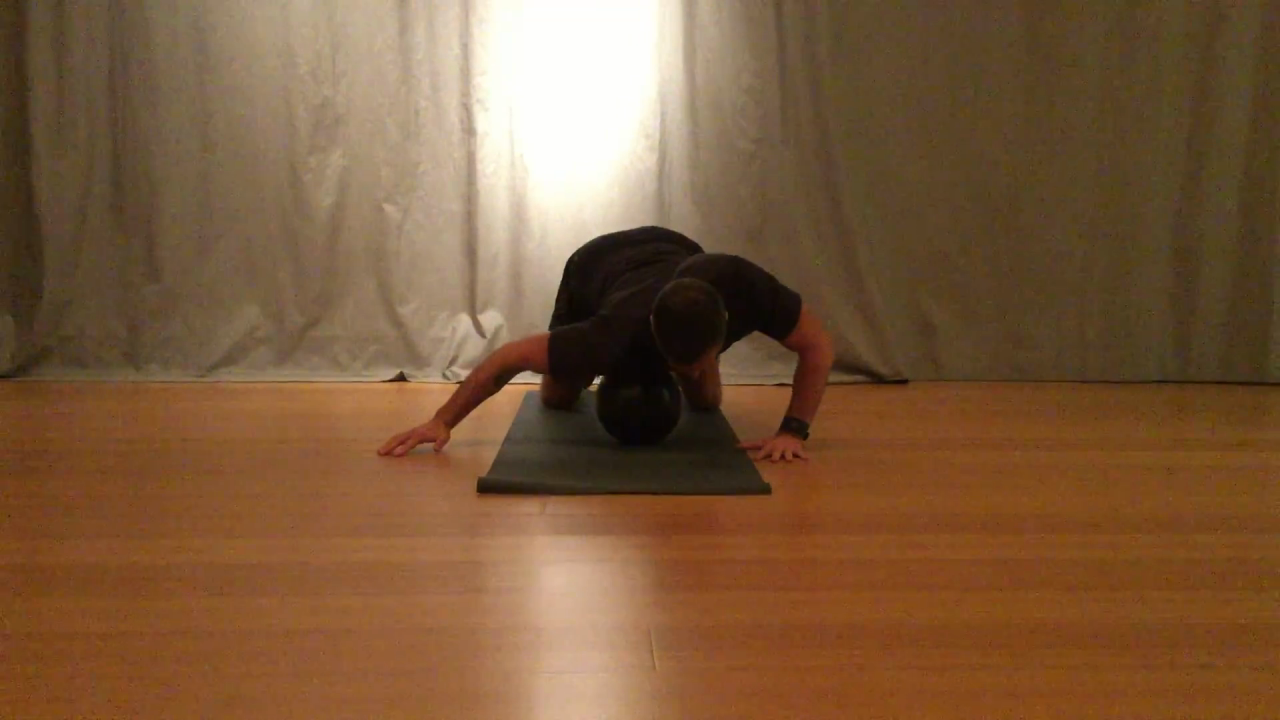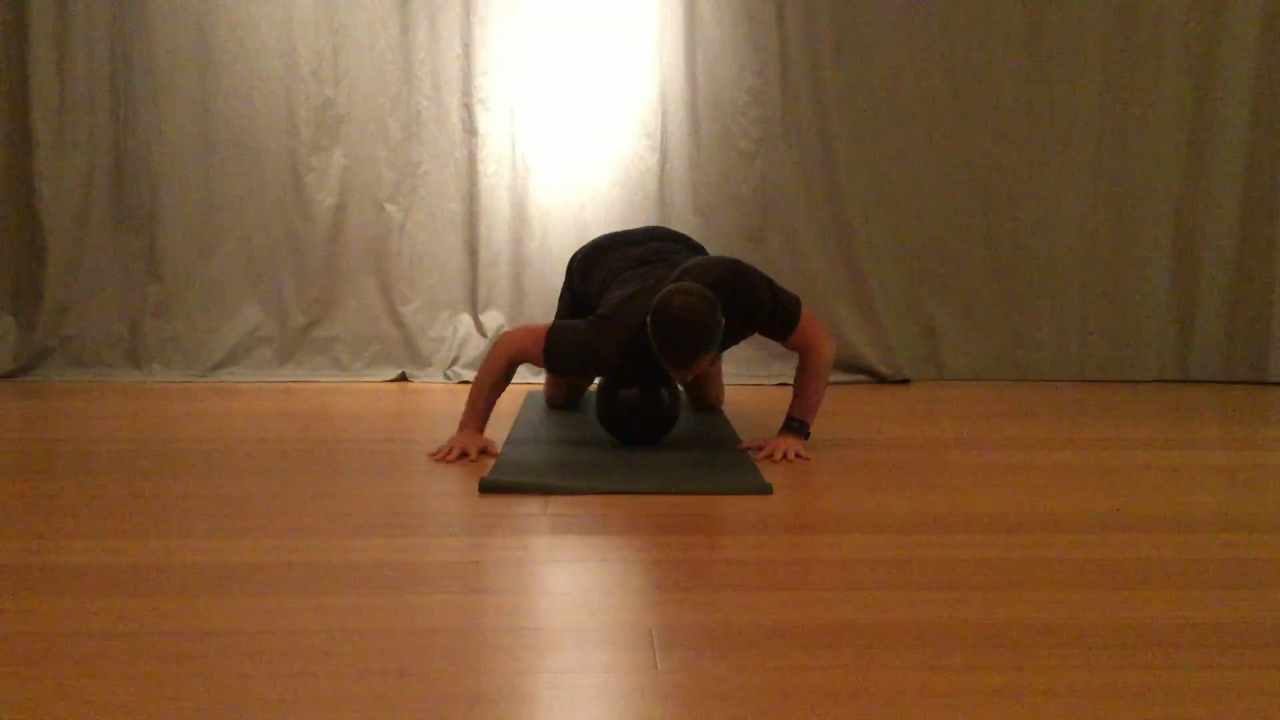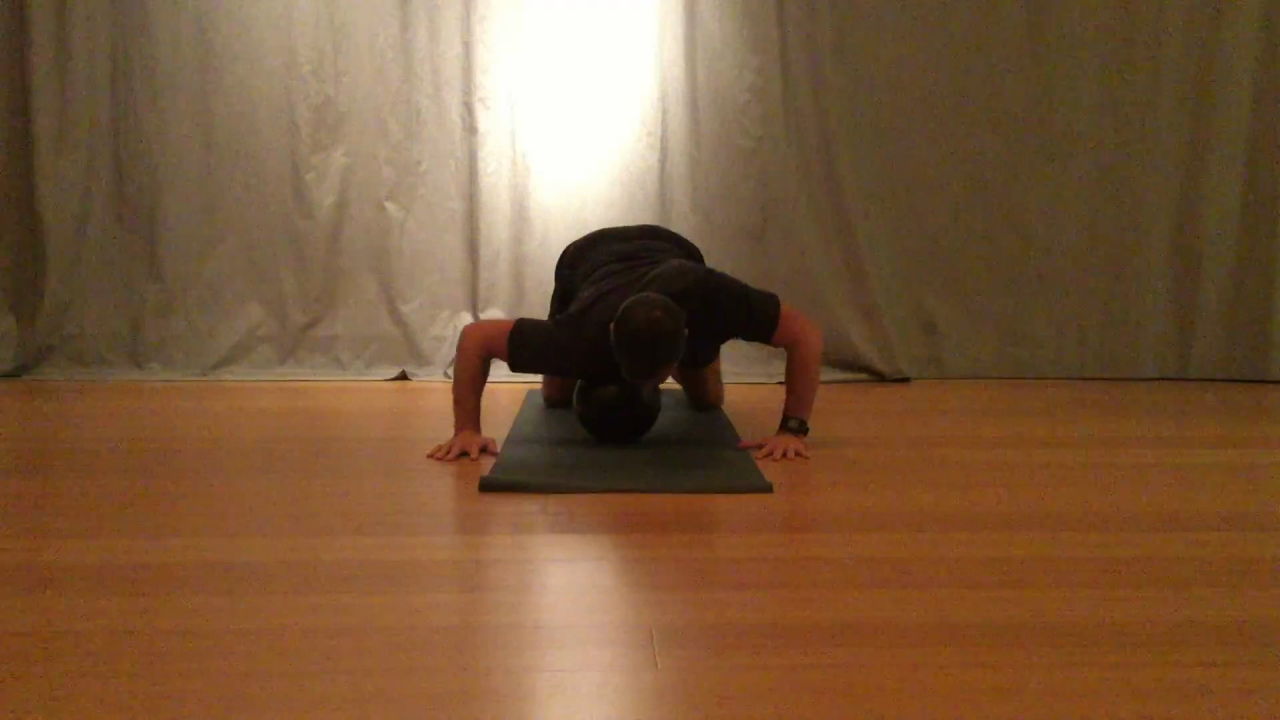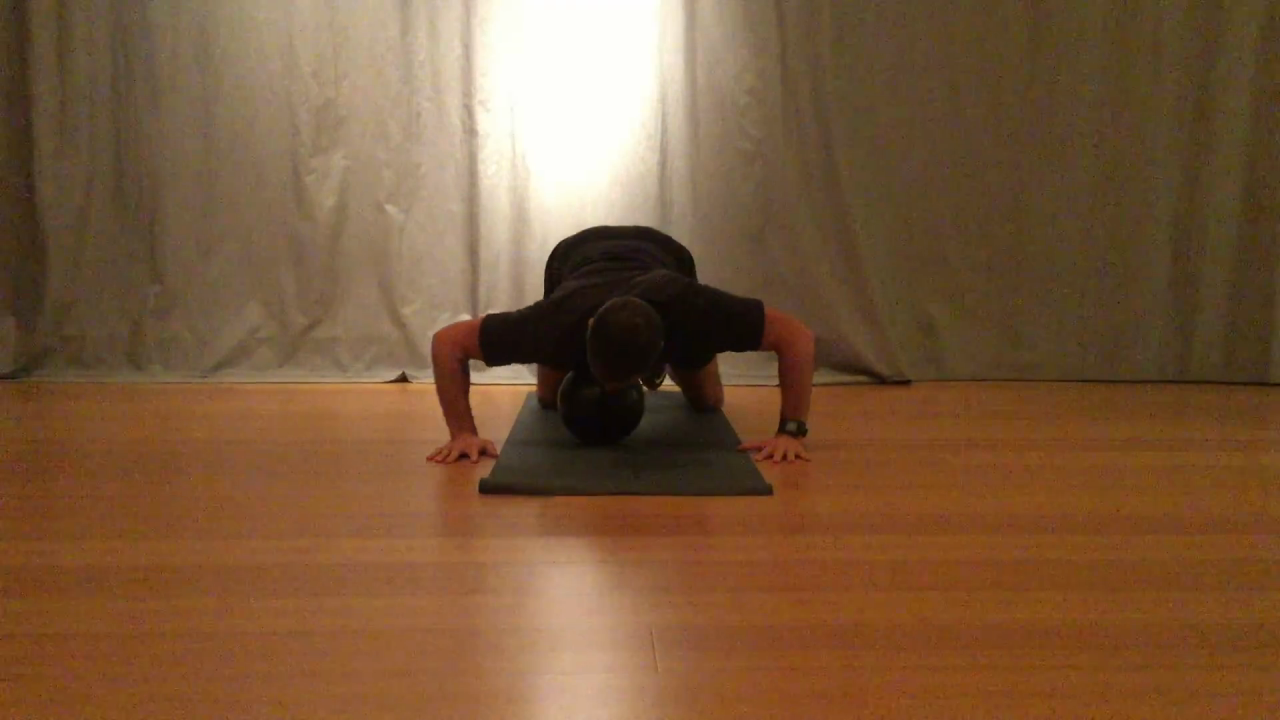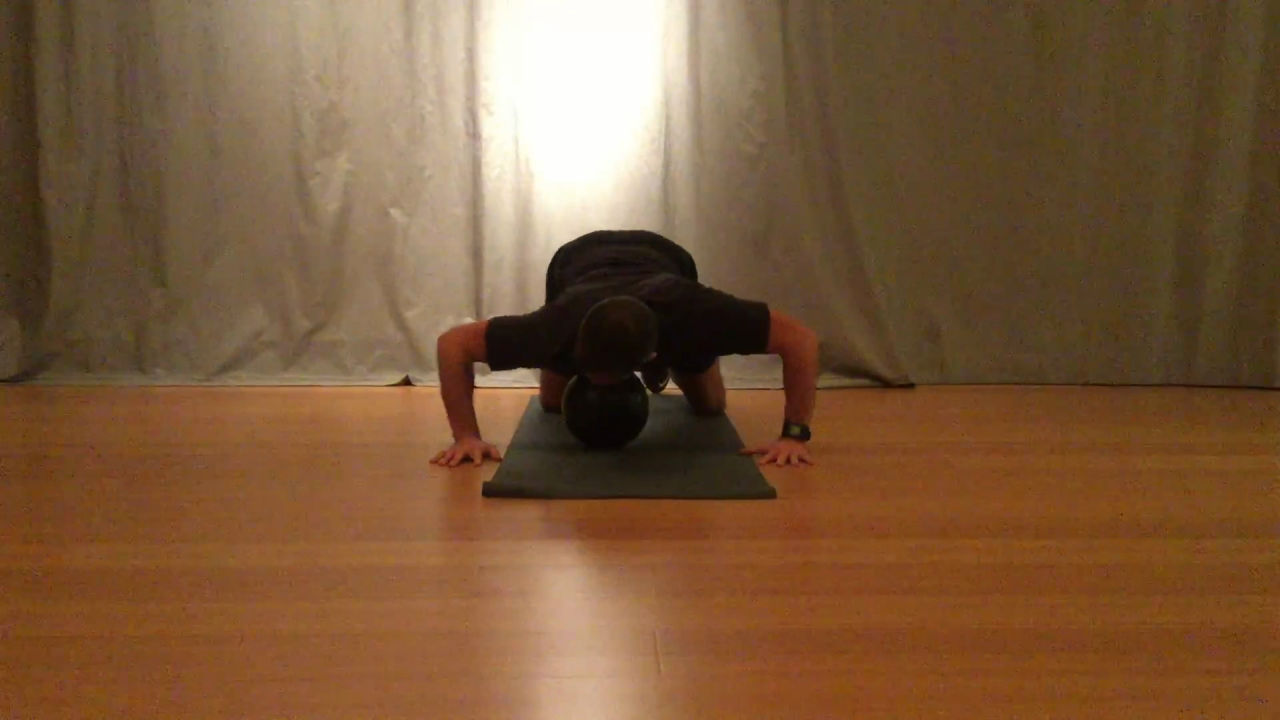
dt=0.5s
person 1, frame 1
left shoulder: (741, 286)
right shoulder: (620, 332)
left elbow: (818, 346)
right elbow: (512, 355)
left wrist: (793, 430)
right wrist: (442, 421)
left hip: (673, 254)
right hip: (594, 268)
left knee: (707, 400)
right knee: (556, 398)
right ankle: (593, 369)
person 1, frame 2
left shoulder: (738, 289)
right shoulder: (615, 334)
left elbow: (819, 345)
right elbow: (509, 343)
left wrist: (794, 430)
right wrist: (471, 427)
left hip: (676, 253)
right hip: (595, 265)
left knee: (709, 400)
right knee: (560, 398)
right ankle: (604, 361)
person 1, frame 3
left shoulder: (707, 296)
right shoulder: (580, 336)
left elbow: (807, 337)
right elbow: (474, 337)
left wrist: (792, 428)
right wrist: (467, 428)
left hip: (670, 254)
right hip: (585, 260)
left knee: (708, 398)
right knee: (556, 397)
left ankle: (680, 375)
person 1, frame 4
left shoulder: (688, 308)
right shoulder: (559, 323)
left elbow: (797, 338)
right elbow: (446, 341)
left wrist: (791, 431)
right wrist: (462, 432)
left hip: (662, 256)
left knee: (708, 400)
right knee: (550, 399)
left ankle: (668, 367)
person 1, frame 5
left shoulder: (690, 311)
right shoulder: (560, 327)
left elbow: (802, 341)
right elbow: (452, 343)
left wrist: (794, 434)
right wrist: (466, 435)
left hip: (662, 260)
right hip: (578, 261)
left knee: (710, 403)
right knee: (553, 402)
left ankle: (667, 370)
